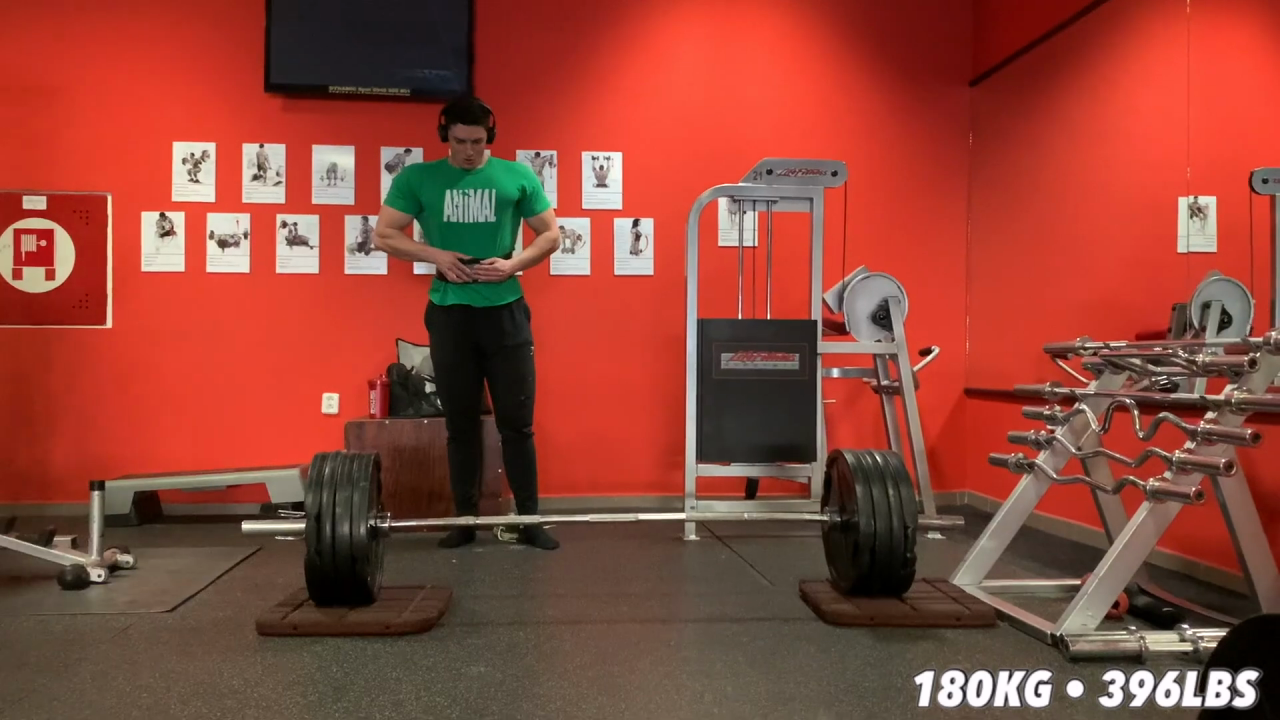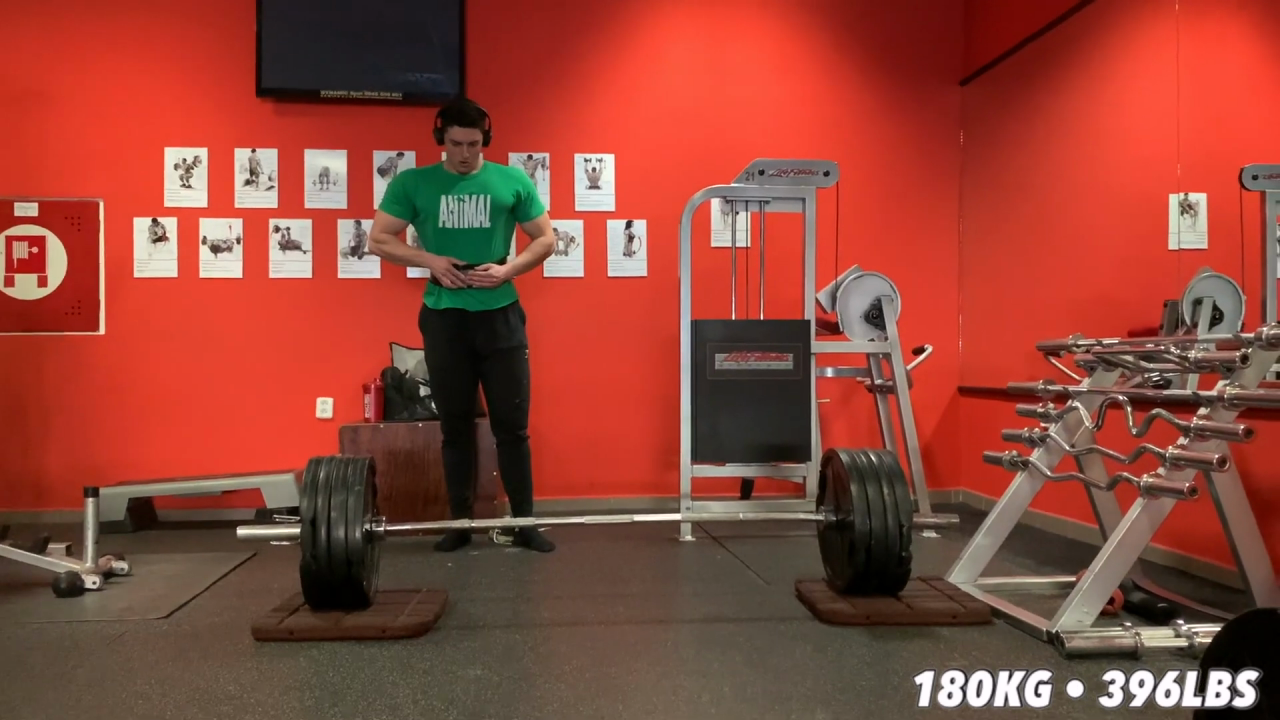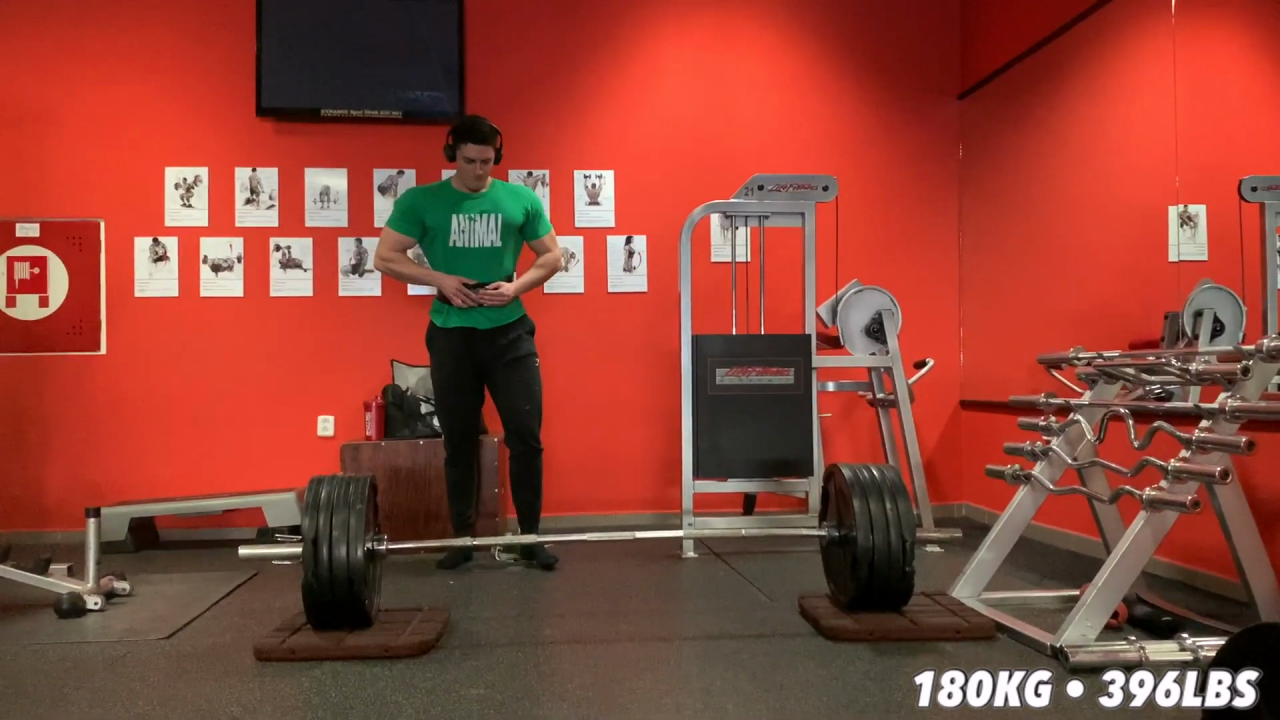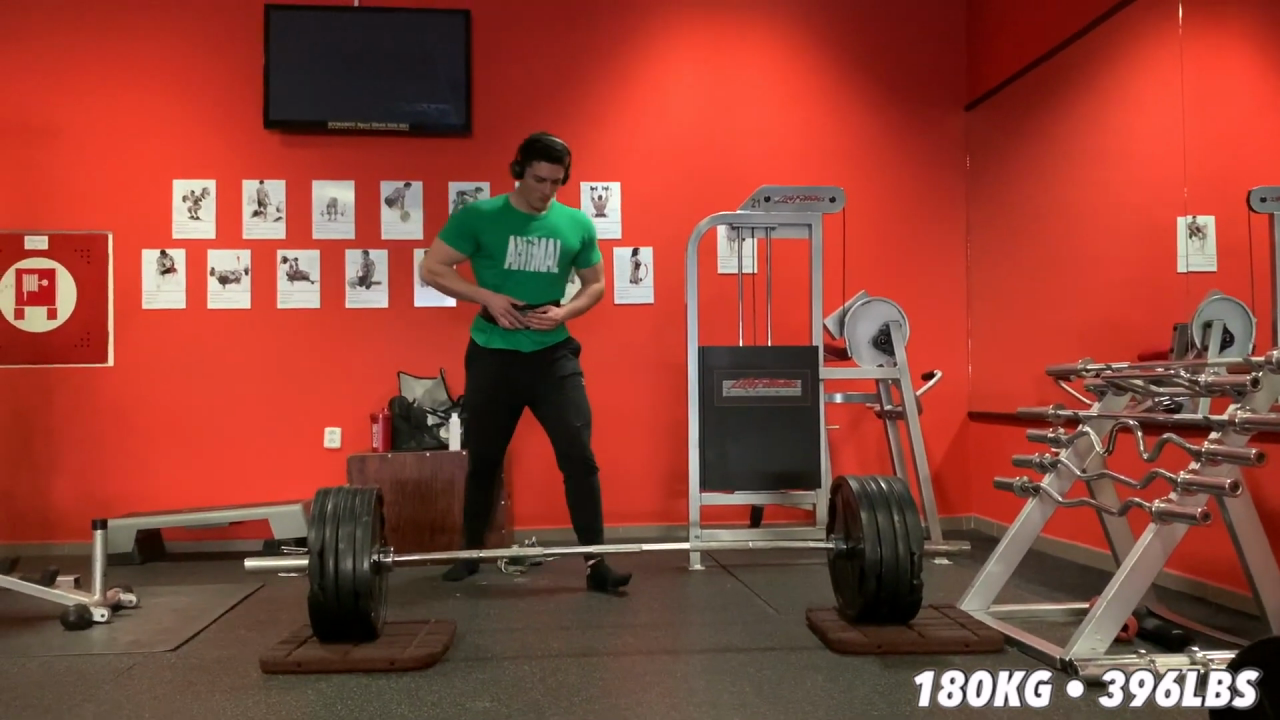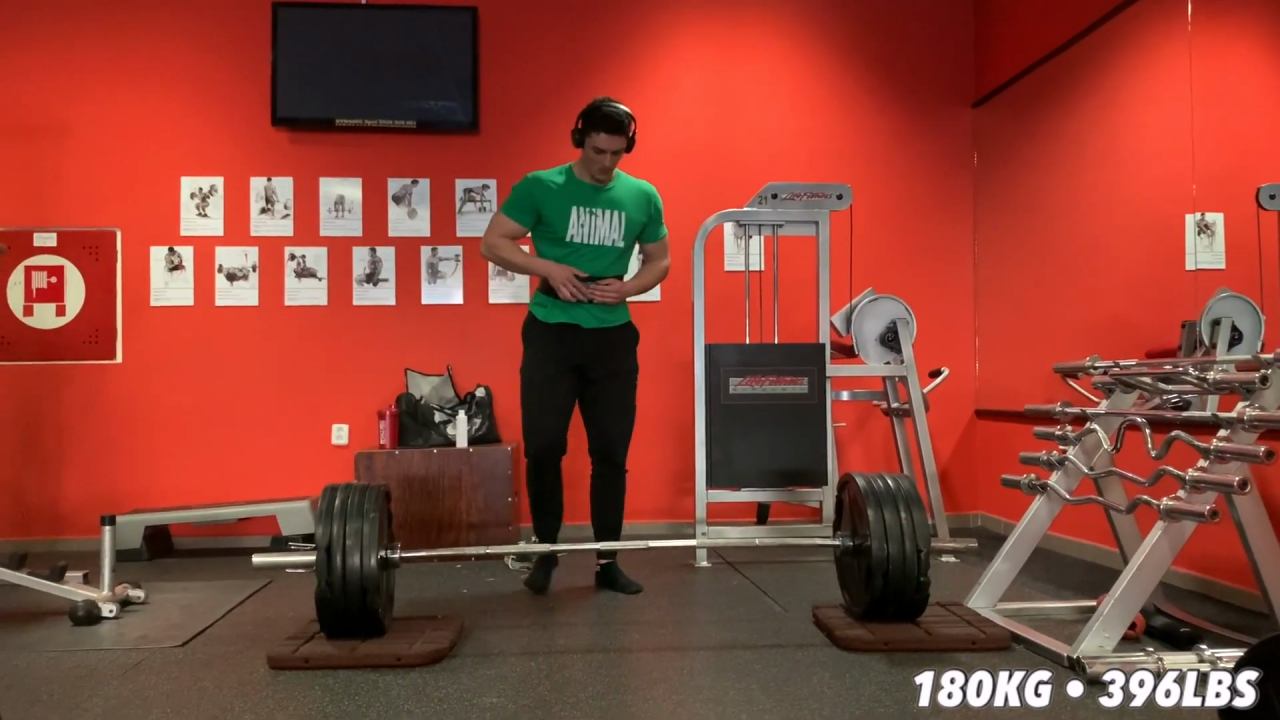
dt=0.4s
person 1, frame 1
left shoulder: (518, 177)
right shoulder: (418, 178)
left elbow: (550, 235)
right elbow: (383, 234)
left wrist: (513, 264)
right wrist: (435, 254)
left hip: (505, 310)
right hip: (449, 312)
left knee: (517, 421)
right knee: (460, 423)
left ankle: (529, 519)
right ankle: (465, 518)
person 1, frame 2
left shoulder: (513, 181)
right shoulder: (413, 183)
left elbow: (545, 239)
right elbow: (379, 240)
left wrist: (508, 269)
right wrist: (430, 259)
left hip: (500, 315)
right hip: (444, 316)
left knee: (512, 425)
right knee: (455, 426)
left ankle: (524, 521)
right ankle: (460, 521)
person 1, frame 3
left shoulder: (522, 199)
right shoulder: (421, 200)
left elbow: (551, 256)
right elbow: (385, 258)
left wrist: (517, 286)
right wrist: (440, 279)
left hip: (509, 332)
right hip: (451, 335)
left knee: (525, 436)
right knee: (459, 443)
left ankle: (530, 538)
right ankle: (463, 538)
person 1, frame 4
left shoulder: (576, 224)
right shoulder: (478, 216)
left elbow: (596, 284)
right elbow: (432, 269)
left wrist: (565, 312)
right wrist: (487, 298)
left hip: (553, 356)
right hip: (493, 356)
left knee: (579, 456)
right knee: (483, 460)
left ankle: (595, 563)
right ankle: (471, 552)
person 1, frame 5
left shoulder: (642, 197)
right shoulder: (540, 187)
left elbow: (660, 262)
right elbow: (492, 243)
left wrist: (627, 287)
right wrist: (548, 269)
left hip: (613, 337)
right hip: (552, 332)
left knee: (611, 454)
right knee: (544, 447)
left ankle: (606, 562)
right ankle: (546, 550)
